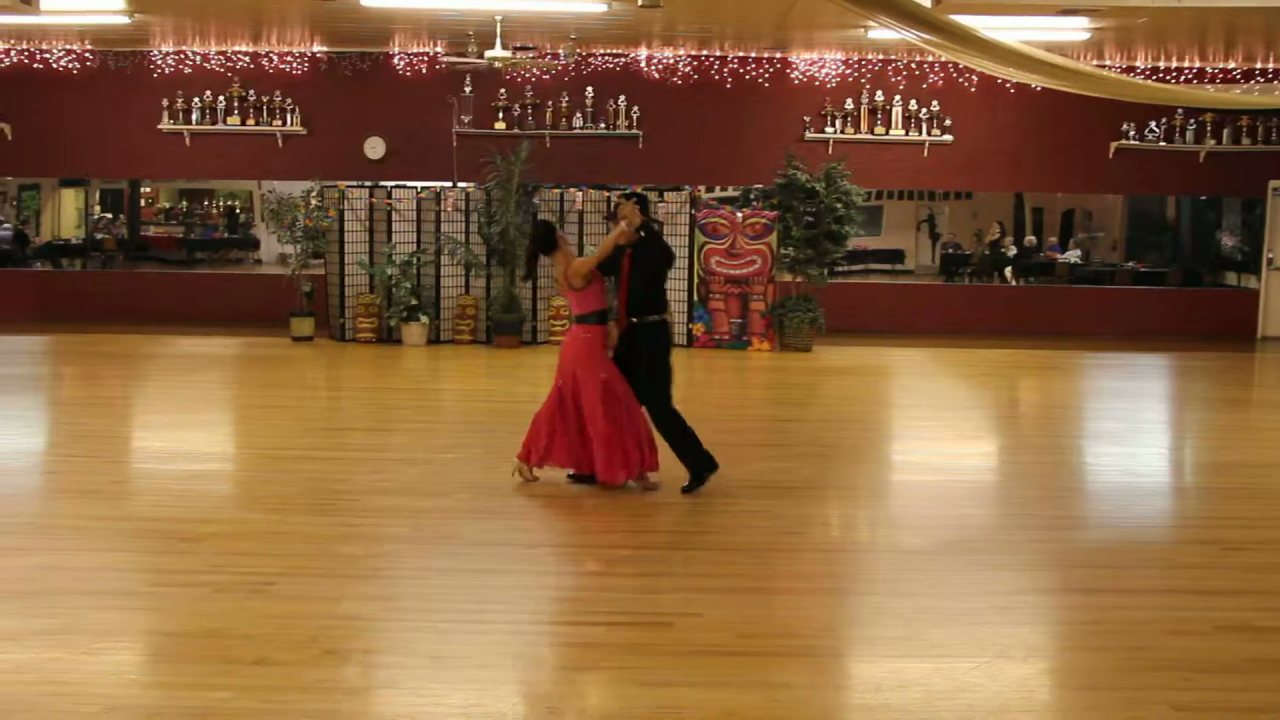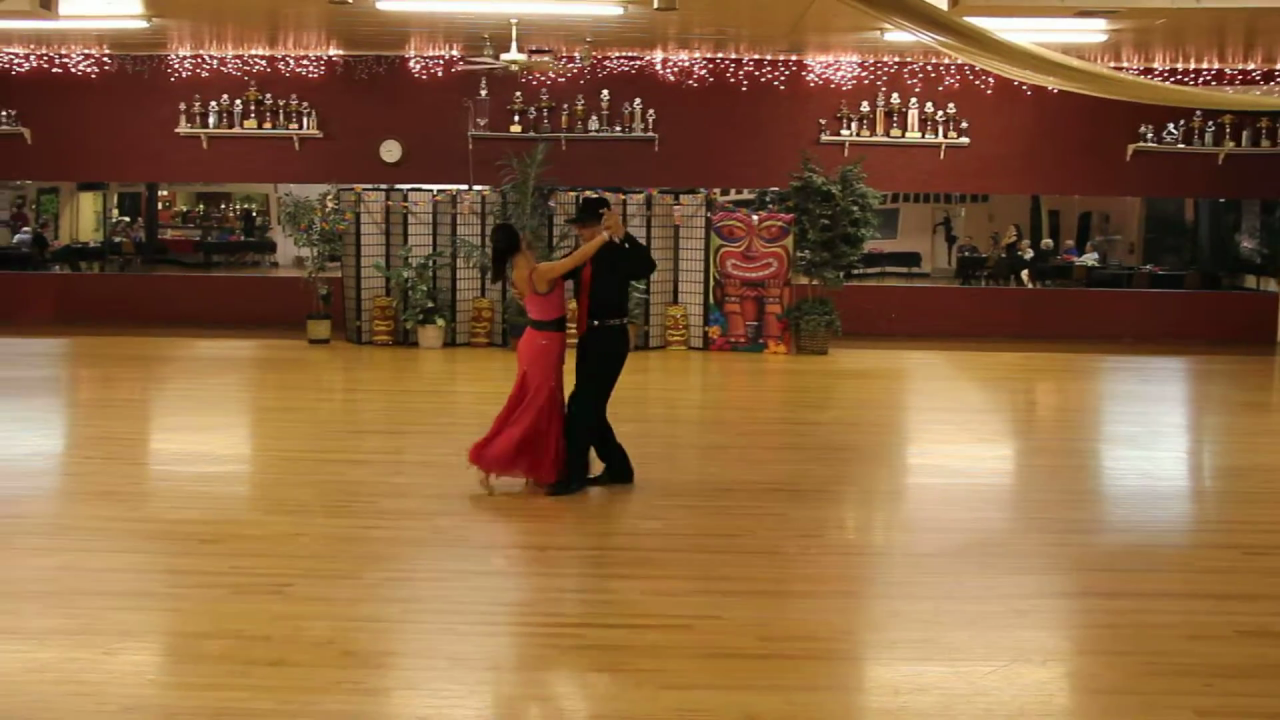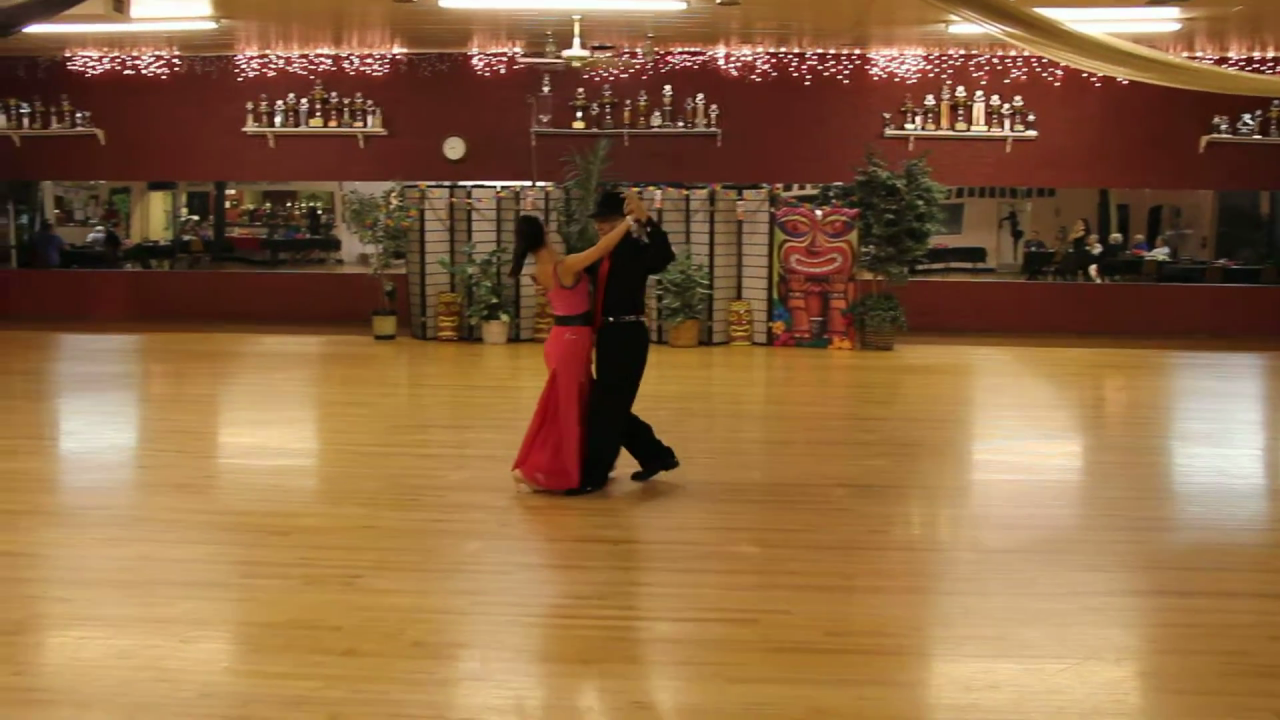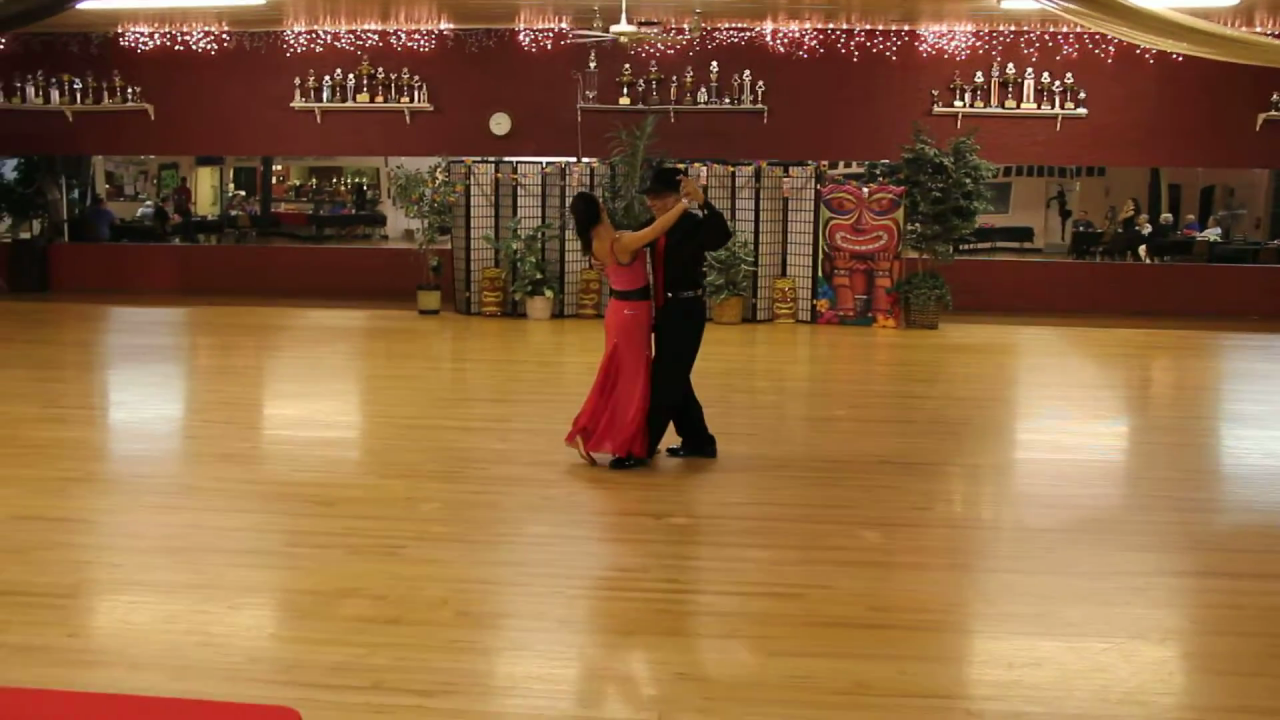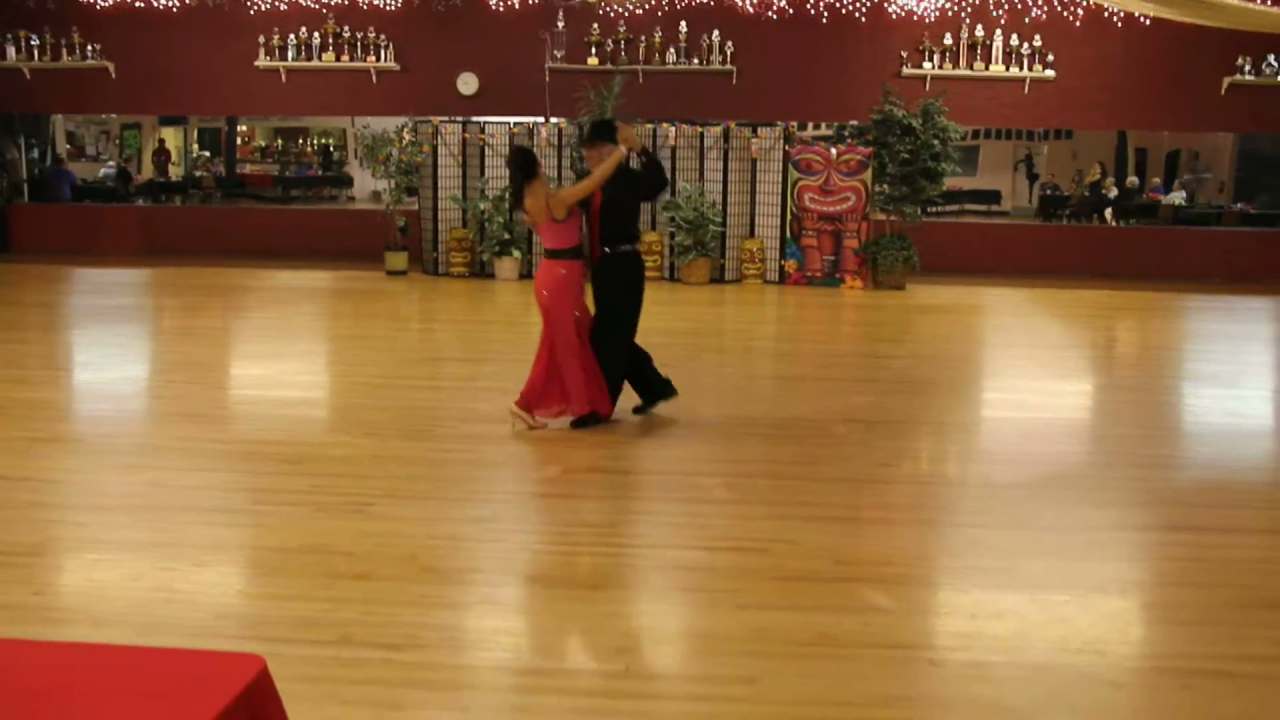
dt=0.5s
person 1, frame 1
left shoulder: (651, 249)
right shoulder: (621, 251)
left elbow: (666, 257)
right elbow: (597, 268)
left wrist: (639, 224)
left hip: (651, 334)
right hip: (630, 333)
left knee: (658, 406)
left ankle: (701, 465)
person 1, frame 2
left shoulder: (617, 255)
left elbow: (646, 267)
left wrist: (622, 235)
left hip: (610, 338)
right hip: (589, 337)
left knee: (582, 406)
right knee: (590, 407)
left ankle: (575, 475)
right ankle: (617, 468)
person 1, frame 3
left shoulder: (636, 250)
left elbow: (665, 255)
left wrist: (645, 219)
left hip: (628, 335)
right hip: (608, 334)
left knee: (607, 406)
right knee: (612, 405)
left ankle: (594, 475)
right ankle: (657, 455)
person 1, frame 4
left shoulder: (692, 226)
left elbow: (721, 236)
left wrist: (701, 202)
left hip: (685, 310)
right hip: (666, 310)
left knee: (664, 380)
right knee: (671, 379)
right ankle: (698, 441)
person 1, frame 5
left shoulder: (628, 178)
left elbow: (658, 183)
left wrist: (639, 150)
left hip: (623, 264)
right hip: (603, 264)
left knee: (609, 337)
right knee: (614, 335)
right ankle: (655, 387)
person 2, frame 1
left shoulder: (563, 270)
right shoulder: (575, 268)
left elbow: (599, 261)
right elbow: (601, 250)
left wrist: (623, 233)
right wrist: (624, 226)
left hip: (579, 339)
right hip: (587, 341)
left knee: (563, 403)
right knee: (611, 404)
left ankle: (528, 458)
right ankle: (631, 470)
person 2, frame 2
left shoulder: (516, 276)
right shoulder: (541, 273)
left elbow: (566, 266)
right elbow: (579, 257)
right wrist: (605, 234)
left hip: (536, 342)
right hip: (544, 345)
left knee: (545, 409)
right knee: (531, 410)
left ankle: (534, 468)
right ankle: (487, 461)
person 2, frame 3
left shoulder: (539, 271)
right shoulder: (565, 266)
right elbow: (603, 247)
right wrist: (628, 221)
left hip: (563, 338)
right hip: (572, 341)
left knee: (580, 404)
right knee: (564, 408)
left ankle: (580, 466)
right ankle: (532, 470)
person 2, frame 4
left shoulder: (595, 246)
right shoulder: (623, 243)
right elbow: (660, 226)
right wrist: (686, 201)
left hip: (620, 311)
right hip: (632, 315)
left knee: (618, 380)
right knee: (630, 382)
person 2, frame 5
left shoulder: (528, 202)
right shoulder: (558, 199)
right elbow: (595, 179)
right wrist: (622, 149)
left hip: (550, 272)
right hip: (563, 275)
left knee: (577, 338)
right knee: (563, 343)
left ankle: (586, 403)
right ankle: (547, 405)
